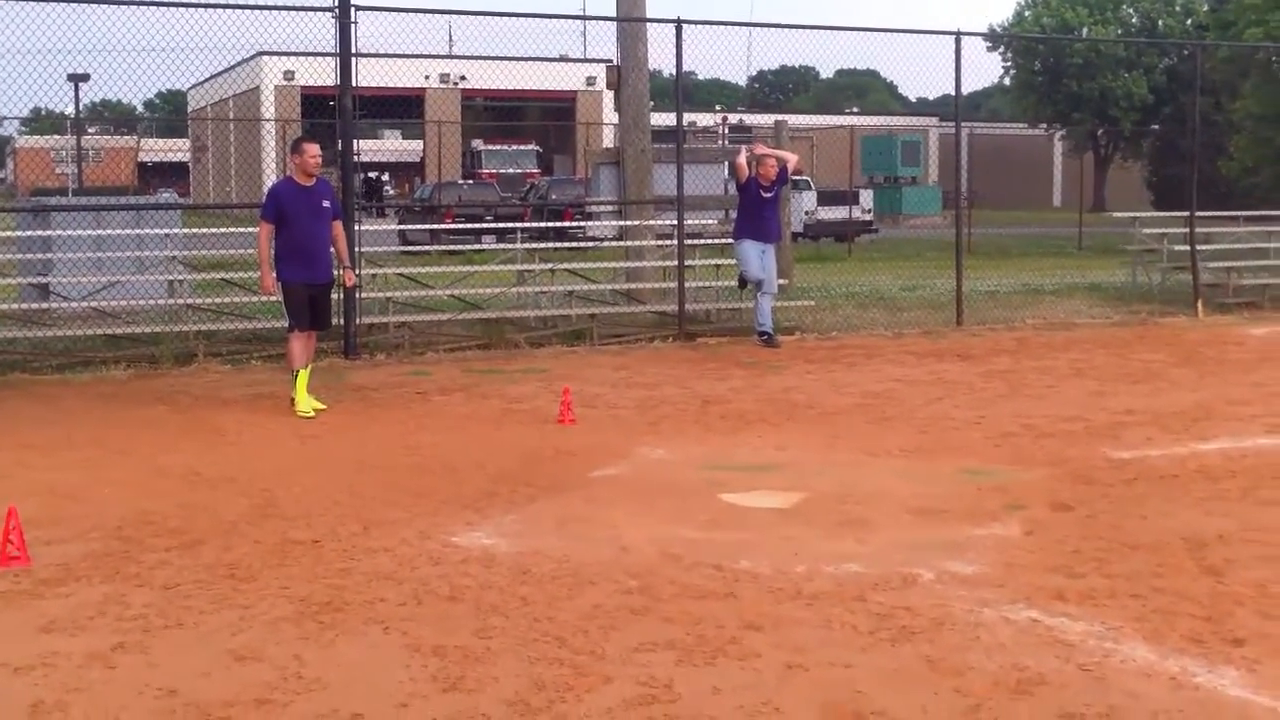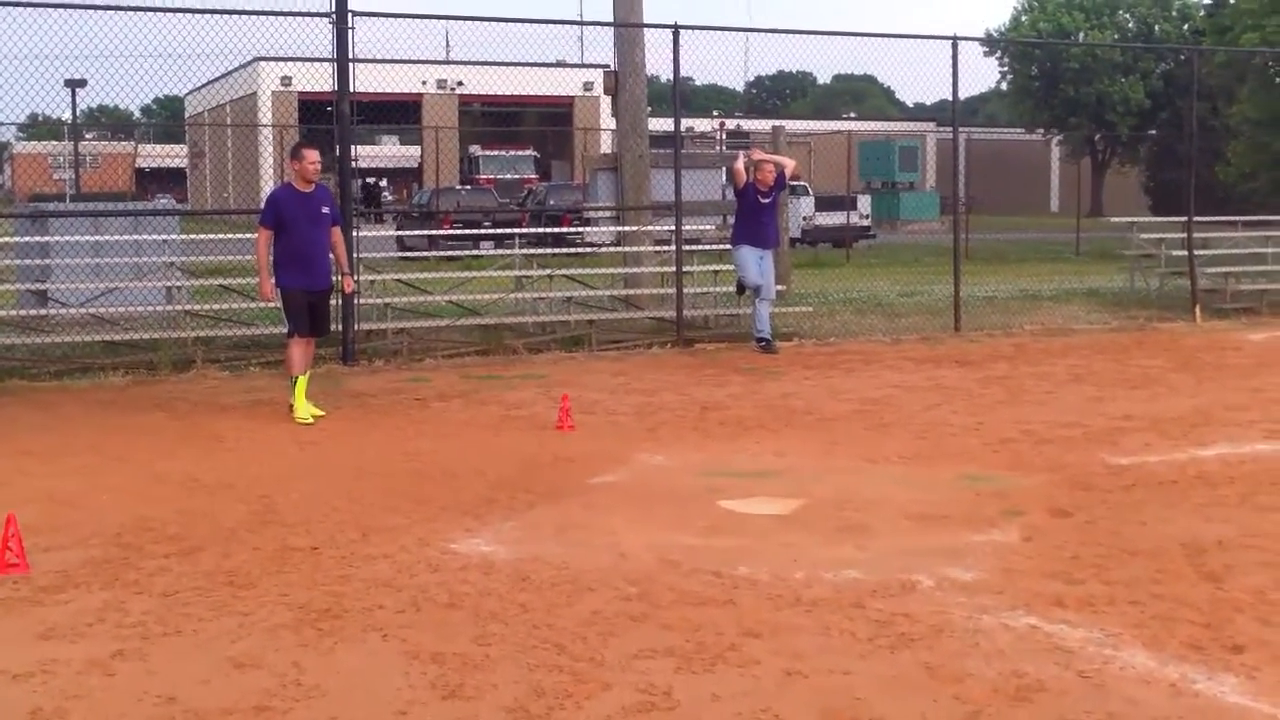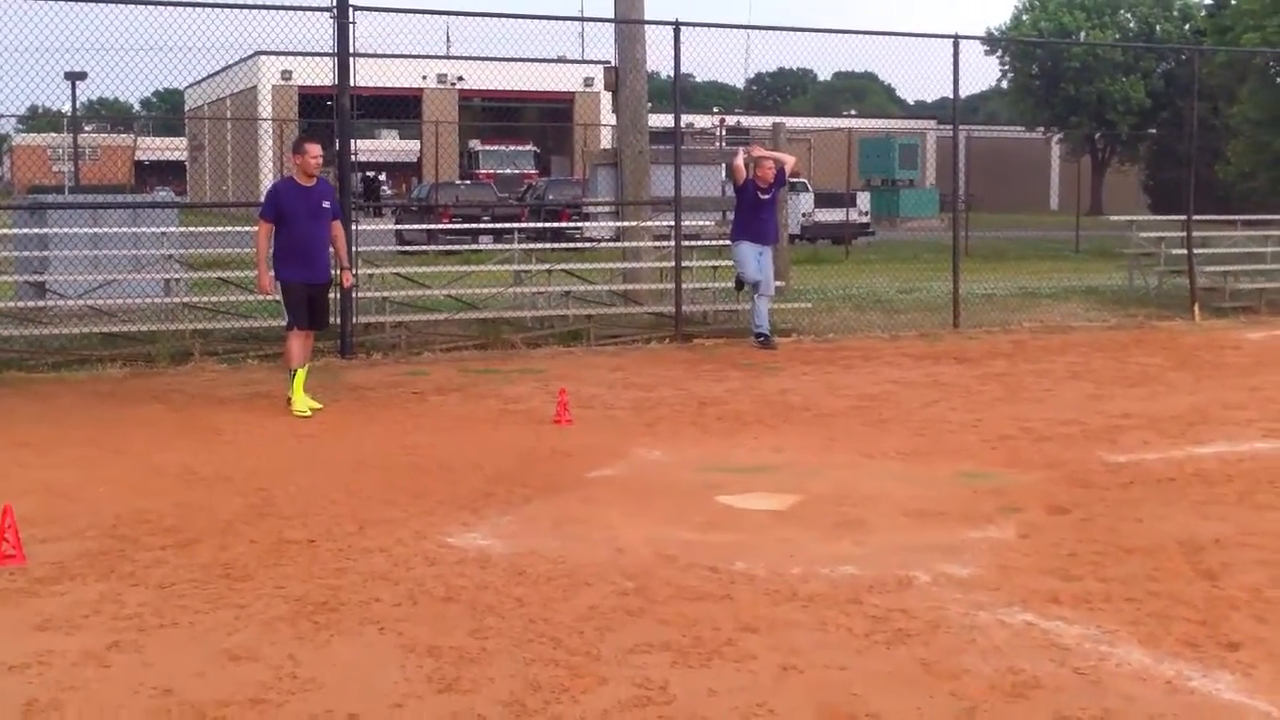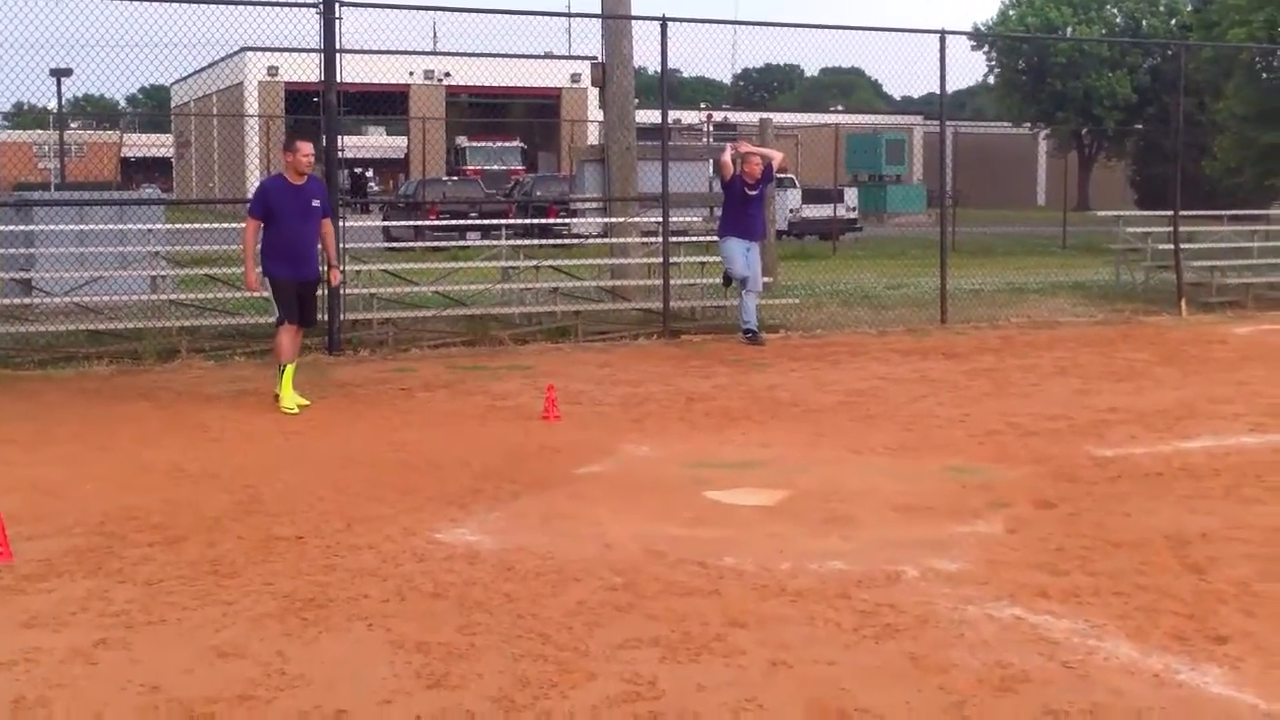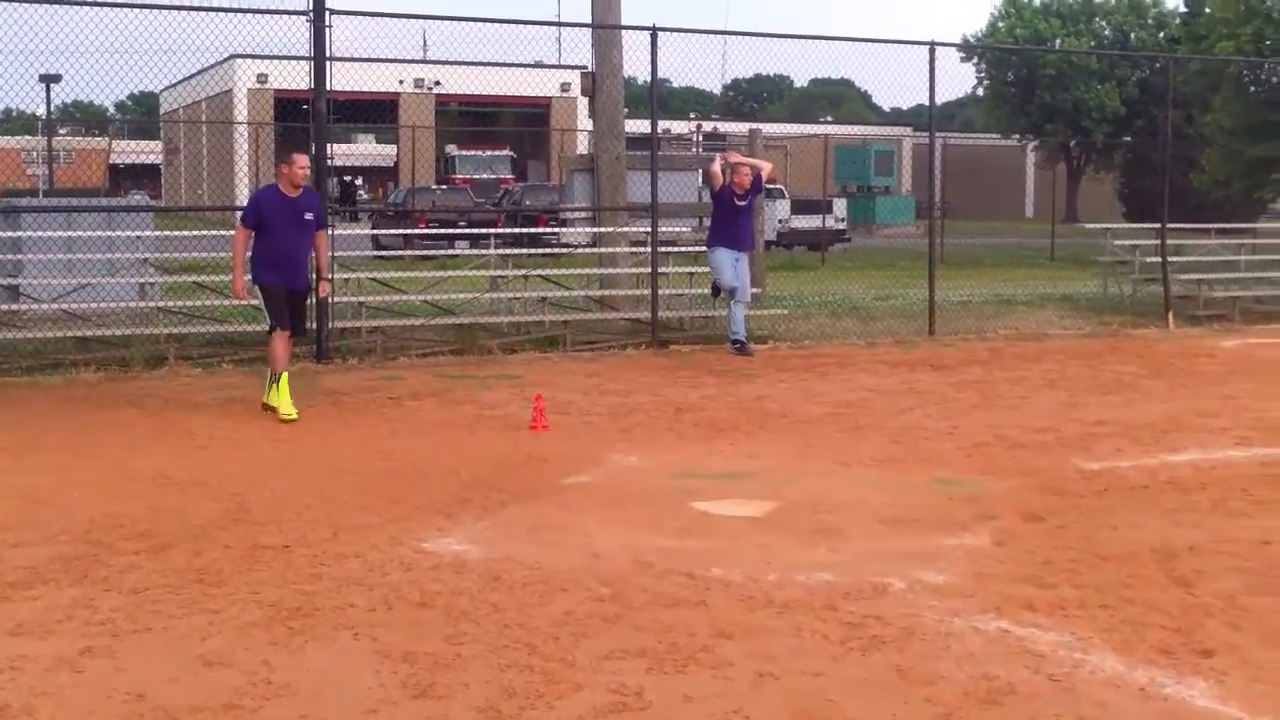
dt=0.2s
person 1, frame 1
left shoulder: (327, 189)
right shoulder: (280, 191)
left elbow: (337, 230)
right elbow: (265, 233)
left wrist: (346, 265)
right wrist: (265, 271)
left hip: (322, 276)
right hip: (292, 277)
left knee: (312, 332)
right knee: (298, 331)
left ankle: (302, 390)
right ankle: (299, 394)
person 1, frame 2
left shoulder: (326, 195)
right shoulder: (279, 197)
left elbow: (336, 236)
right elbow: (264, 239)
left wrist: (345, 272)
right wrist: (264, 278)
left hip: (321, 282)
right hip: (291, 283)
left knee: (311, 338)
right knee: (298, 337)
left ankle: (302, 397)
right ankle: (297, 400)
person 1, frame 3
left shoulder: (327, 190)
right shoulder: (280, 190)
left elbow: (336, 230)
right elbow: (263, 232)
left wrist: (345, 266)
right wrist: (263, 271)
left hip: (321, 276)
right hip: (291, 276)
left knee: (310, 331)
right knee: (297, 330)
left ankle: (299, 390)
right ankle: (295, 393)
person 1, frame 4
left shoulder: (318, 187)
right shoulder: (269, 188)
left elbow: (326, 228)
right elbow: (251, 228)
left wrist: (333, 264)
right wrist: (249, 267)
left hip: (309, 272)
right hip: (279, 271)
left knee: (299, 327)
right knee: (288, 324)
left ankle: (285, 387)
right ankle: (285, 389)
person 1, frame 5
left shoulder: (313, 199)
right shoulder: (262, 198)
left elbow: (320, 239)
right elbow: (241, 235)
left wrist: (323, 277)
right wrist: (237, 275)
left hip: (299, 281)
right hip: (269, 278)
left knee: (289, 336)
right knee: (280, 331)
left ankle: (271, 394)
right ankle: (282, 396)
person 2, frame 1
left shoulder: (777, 182)
right shoulder: (749, 184)
left elbow: (793, 158)
right elbow: (740, 163)
left wrist: (767, 151)
right wrist: (744, 152)
left hip: (768, 243)
right hip: (746, 240)
left knee: (768, 289)
right knee: (756, 275)
left ankle: (764, 332)
right ankle: (745, 276)
person 2, frame 2
left shoulder: (775, 187)
right shoulder: (747, 189)
left elbow: (791, 164)
right elbow: (737, 169)
left wrist: (764, 156)
right wrist: (741, 157)
left hip: (766, 249)
right hip: (744, 246)
left knee: (766, 295)
right knee: (754, 281)
left ankle: (762, 338)
right ankle: (744, 281)
person 2, frame 3
left shoulder: (775, 184)
right shoulder: (746, 186)
left elbow: (791, 160)
right elbow: (737, 165)
left wrist: (764, 153)
right wrist: (741, 153)
left hip: (766, 245)
right hip: (744, 242)
left knee: (765, 290)
right knee: (753, 277)
left ankle: (761, 333)
right ankle: (742, 277)
person 2, frame 4
left shoulder: (762, 180)
right shoulder: (734, 182)
left elbow: (778, 156)
right elbow: (724, 161)
left wrist: (751, 149)
right wrist: (728, 149)
left hip: (753, 241)
right hip: (731, 238)
left knee: (753, 286)
right knee: (740, 273)
left ankle: (749, 329)
right ankle: (730, 273)
person 2, frame 5
left shoulder: (752, 191)
right shoulder: (723, 192)
left elbow: (768, 167)
right elbow: (714, 171)
left wrist: (741, 159)
right wrist: (718, 159)
left hip: (742, 251)
right hip: (720, 248)
left knee: (741, 297)
right knee: (729, 283)
left ankle: (737, 340)
right ankle: (718, 283)
